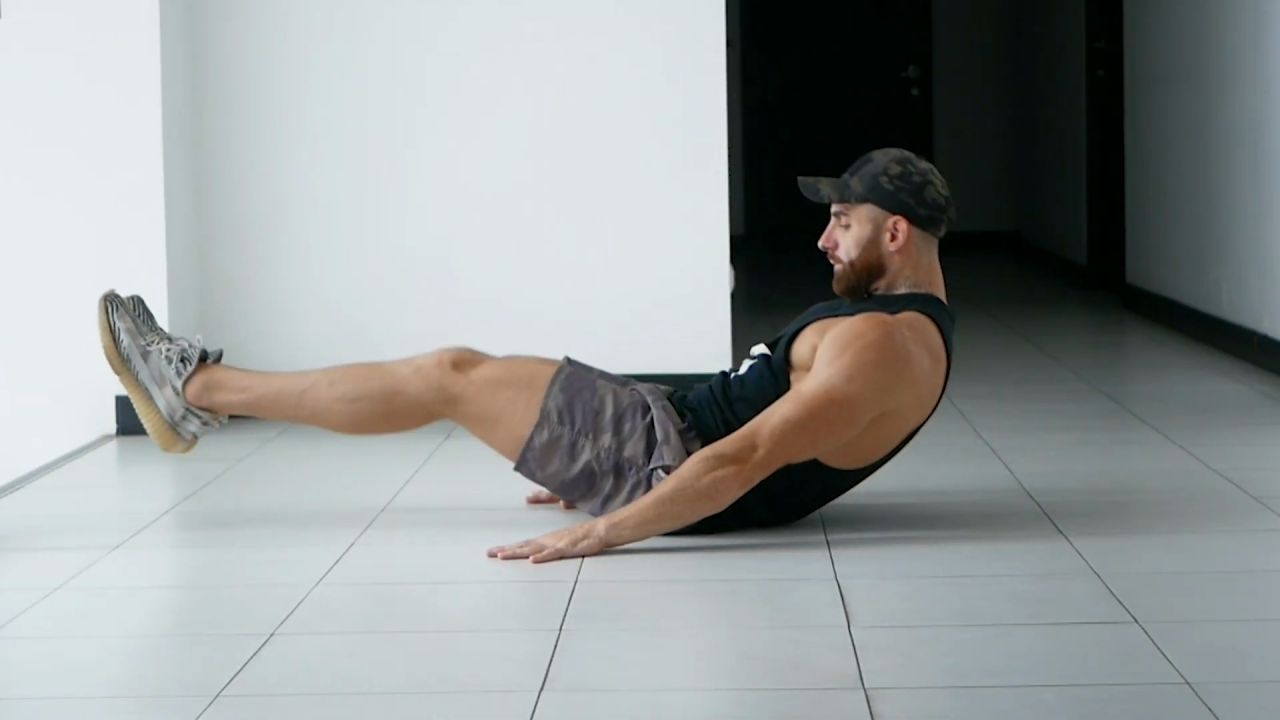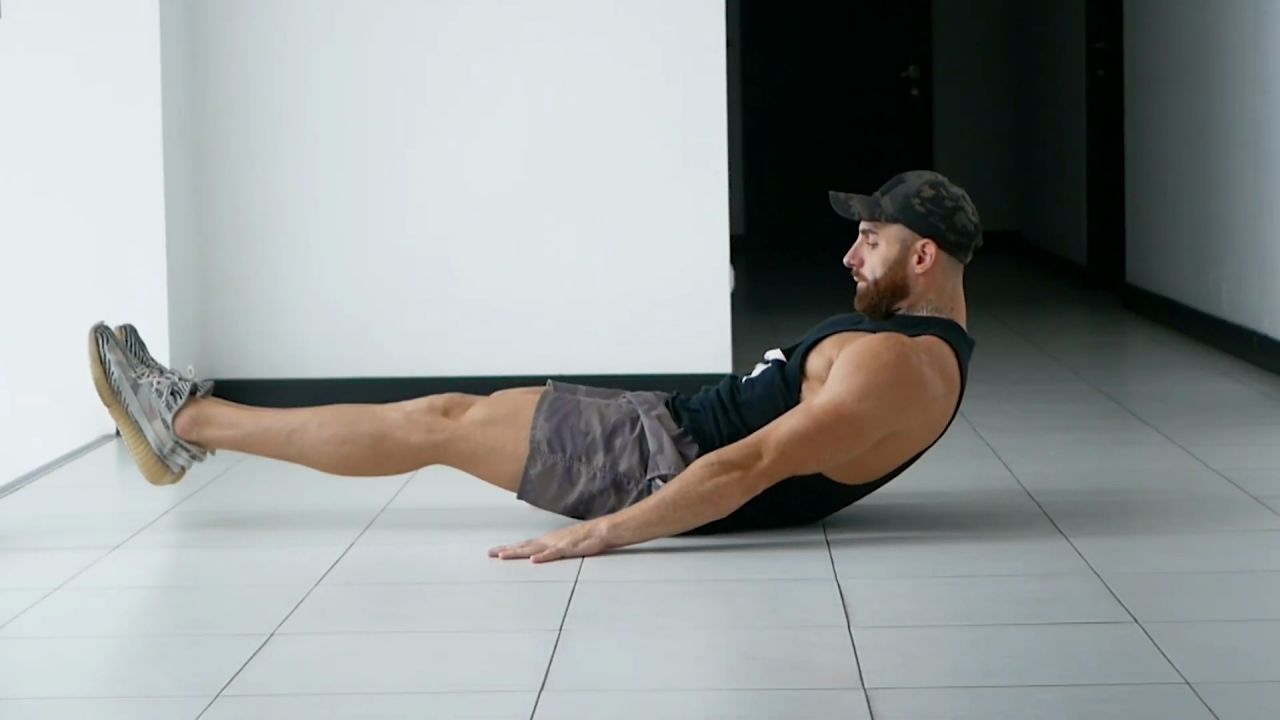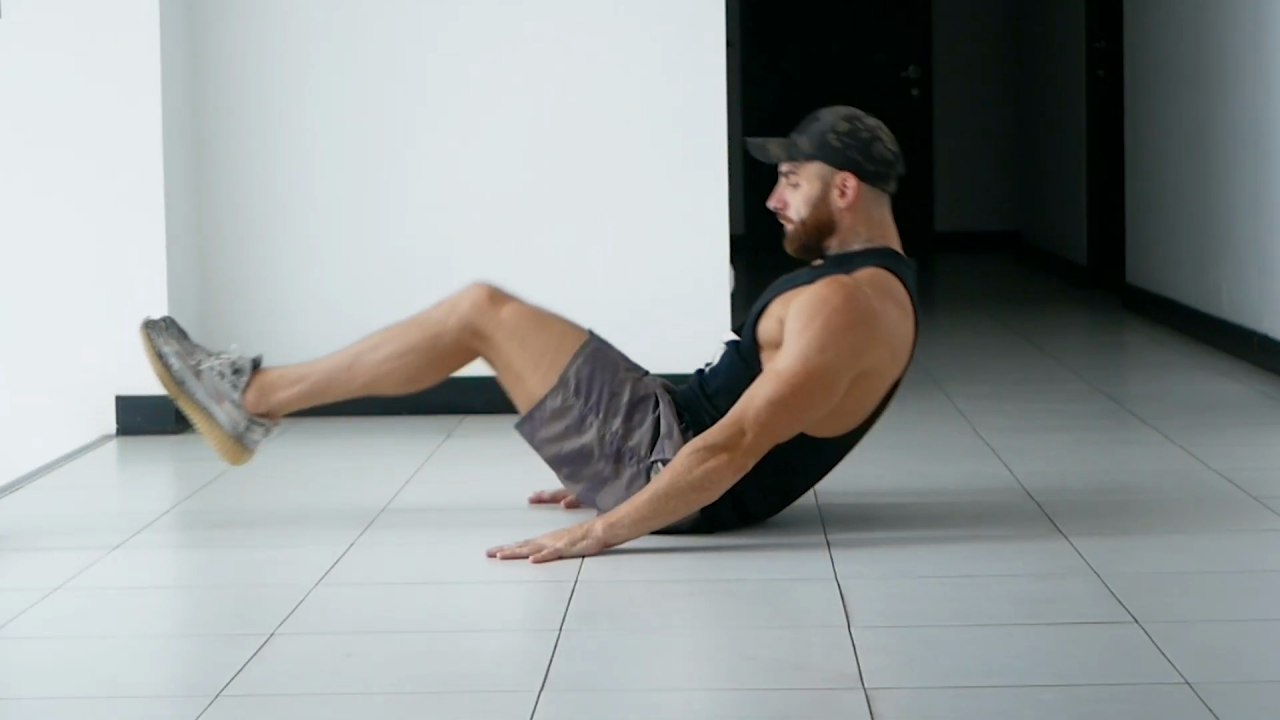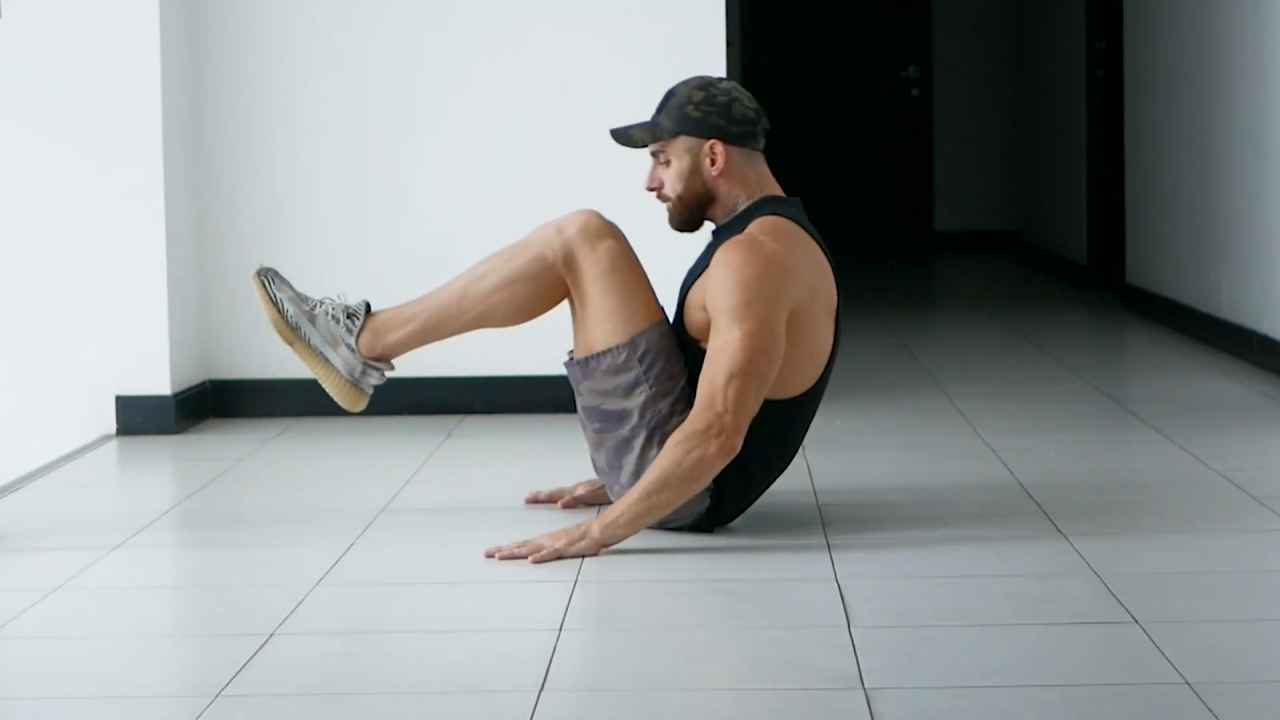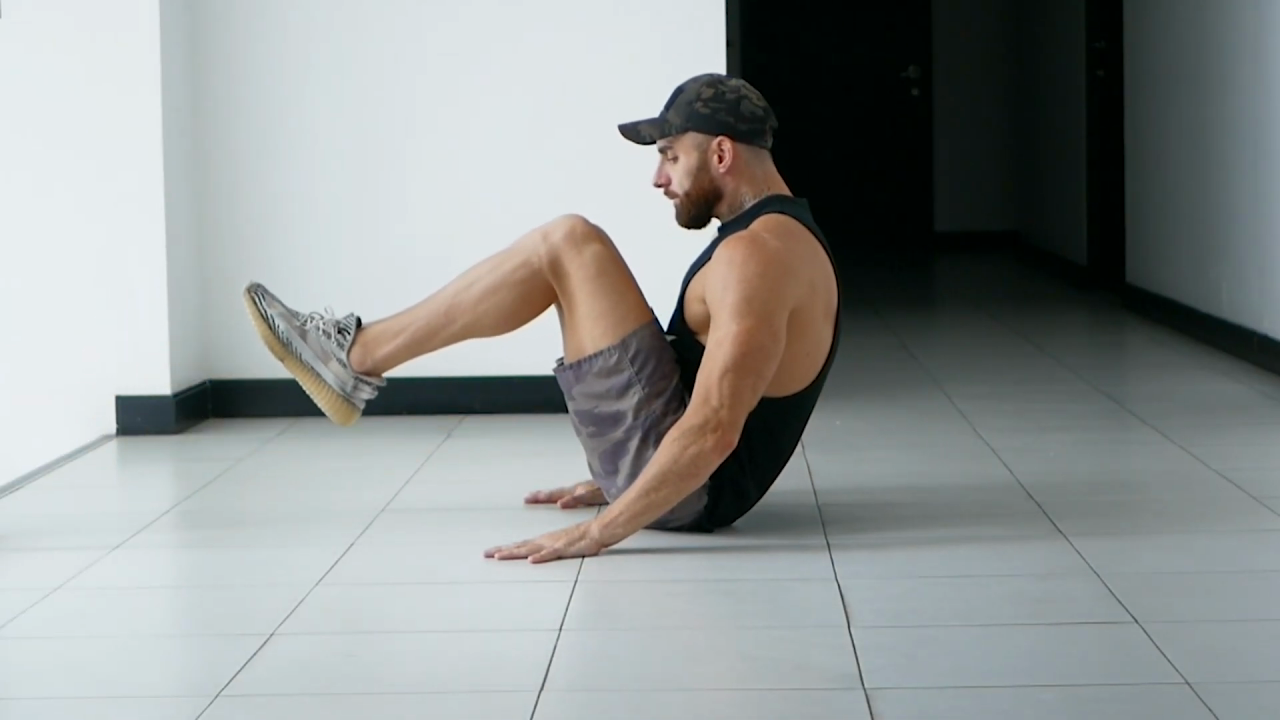
dt=0.3s
person 1, frame 1
left shoulder: (882, 345)
right shoulder: (902, 320)
left elbow: (743, 461)
left wrist: (602, 532)
right wrist: (604, 480)
left hip: (671, 457)
right hip: (681, 437)
left knee: (448, 375)
right knee: (464, 372)
left ankle: (197, 390)
person 1, frame 2
left shoulder: (900, 367)
right shoulder: (921, 336)
left elbow: (748, 471)
left wrist: (601, 532)
left hip: (670, 462)
right hip: (678, 433)
left knee: (439, 424)
right knee: (460, 412)
left ankle: (184, 422)
person 1, frame 3
left shoulder: (848, 306)
right shoulder: (869, 279)
left elbow: (734, 448)
left wrist: (601, 531)
right wrist: (609, 469)
left hip: (669, 457)
right hip: (675, 433)
left knee: (483, 308)
right knee: (492, 324)
left ankle: (249, 396)
right ankle: (256, 394)
person 1, frame 4
left shoulder: (753, 257)
right shoulder: (773, 234)
left elbow: (715, 436)
left wrist: (599, 533)
right wrist: (621, 479)
left hip: (691, 485)
right hip: (680, 467)
left knee: (584, 237)
right knee: (579, 247)
left ankle: (363, 342)
right ankle: (370, 338)
person 1, frame 5
left shoulder: (755, 254)
right shoulder: (775, 234)
left elbow: (713, 431)
left wrist: (597, 533)
right wrist: (617, 476)
left hip: (689, 488)
right hip: (688, 472)
left knee: (568, 242)
right knee: (565, 254)
left ankle: (356, 355)
right ankle: (360, 355)
